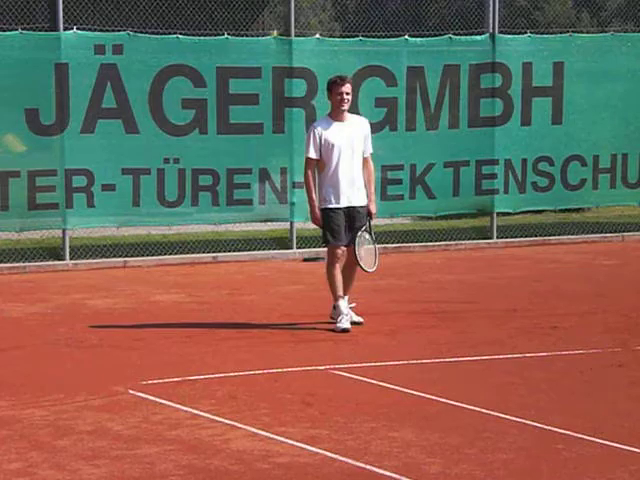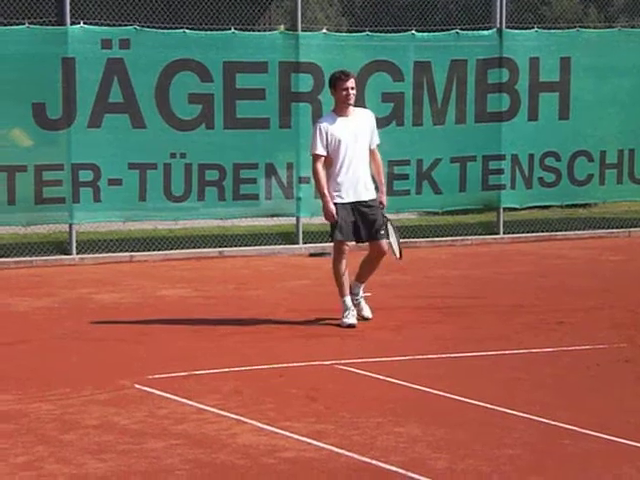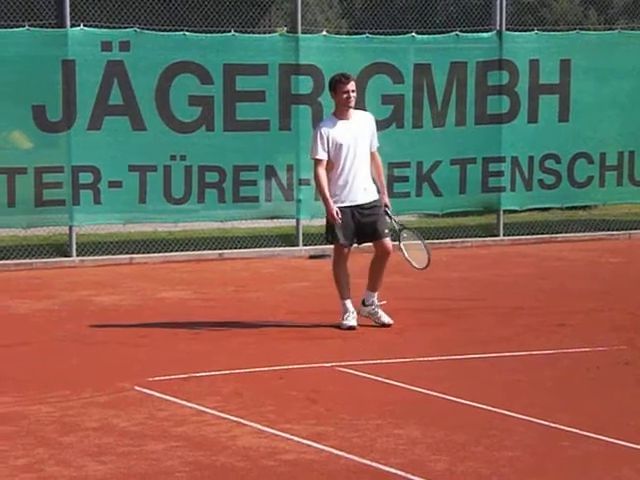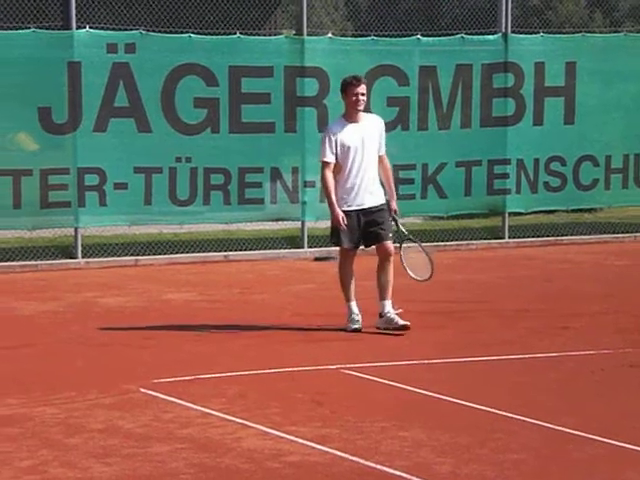
dt=0.2s
person 1, frame 1
left shoulder: (362, 124)
right shoulder: (318, 129)
left elbow: (367, 163)
right elbow: (310, 169)
left wrist: (371, 198)
right wrist: (313, 204)
left hip: (358, 202)
right hip: (331, 203)
left knee: (355, 256)
right knee: (336, 255)
left ankle: (342, 304)
right ankle: (341, 311)
person 1, frame 2
left shoulder: (367, 117)
right shoulder: (324, 125)
left elbow: (374, 155)
right elbow: (318, 165)
left wrist: (382, 190)
right wrist: (325, 200)
left hip: (367, 196)
right hip: (340, 199)
left knee: (380, 248)
right knee: (341, 250)
left ankle: (356, 291)
right ankle: (347, 307)
person 1, frame 3
left shoulder: (367, 120)
right shoulder: (324, 129)
right elbow: (319, 169)
left wrist: (384, 192)
right wrist: (328, 204)
left hip: (369, 199)
right hip: (341, 203)
left knee: (385, 248)
right knee: (341, 254)
left ankle: (369, 303)
right ankle: (348, 310)
person 1, frame 4
left shoulder: (377, 123)
right shoulder: (333, 131)
left elbow: (383, 161)
right elbow: (327, 172)
left wrist: (392, 197)
right wrist: (334, 207)
left hip: (376, 202)
right hip: (347, 206)
left knee: (387, 252)
right knee: (347, 257)
left ankle: (386, 314)
right ankle: (353, 313)
